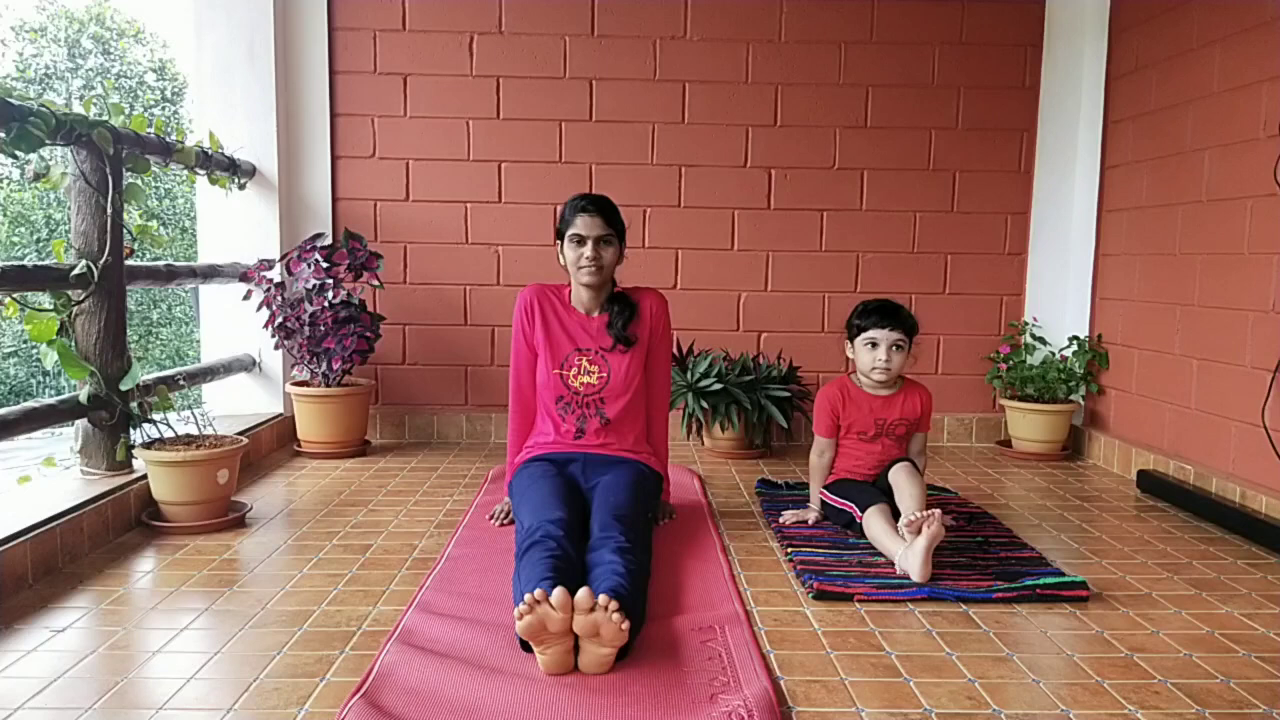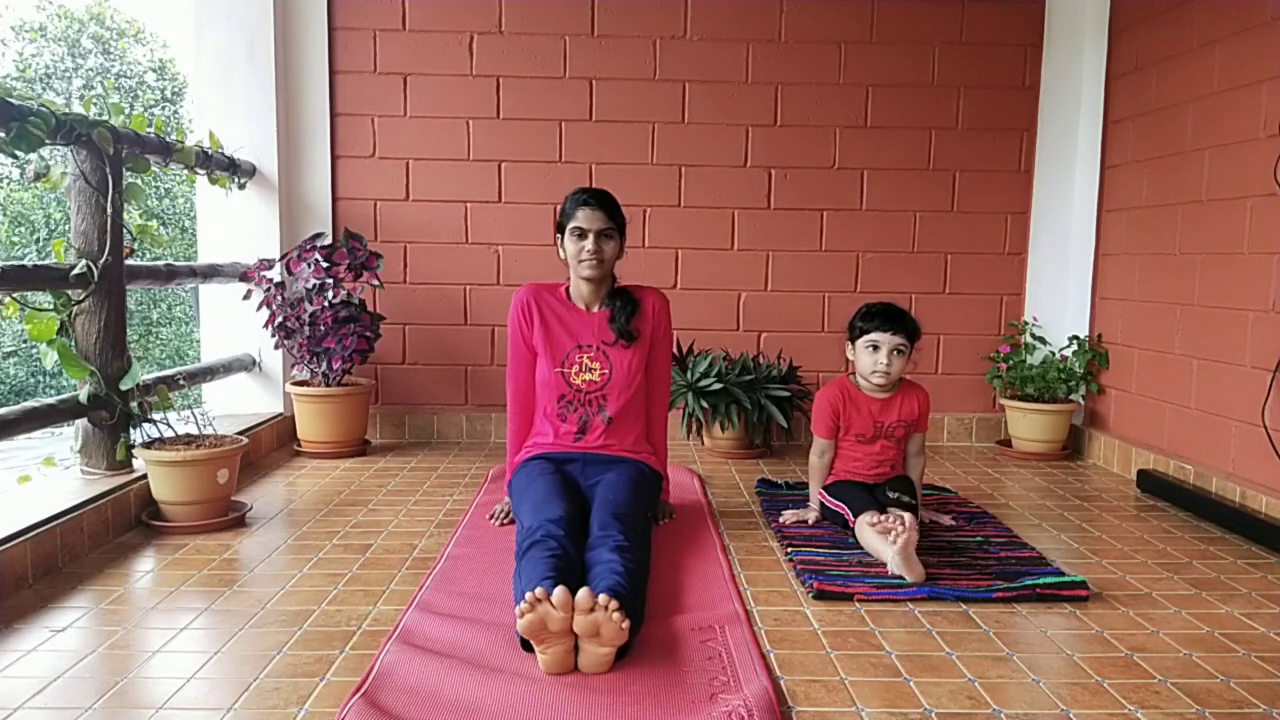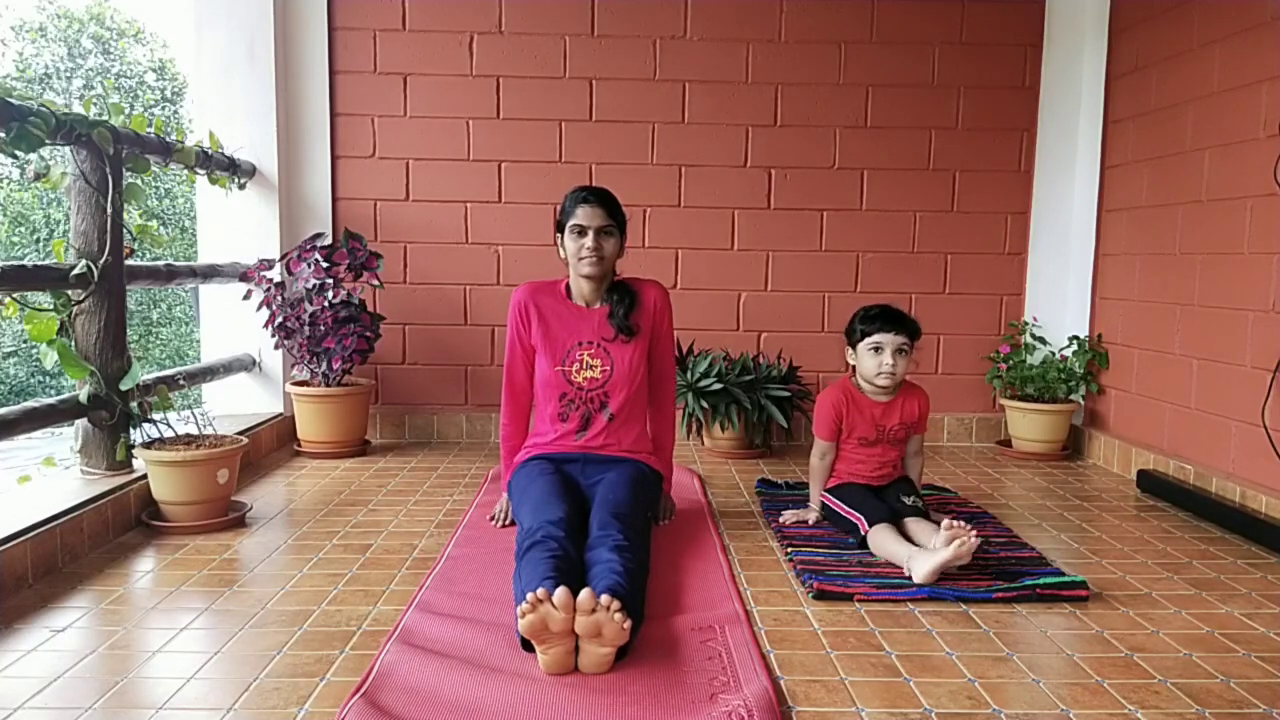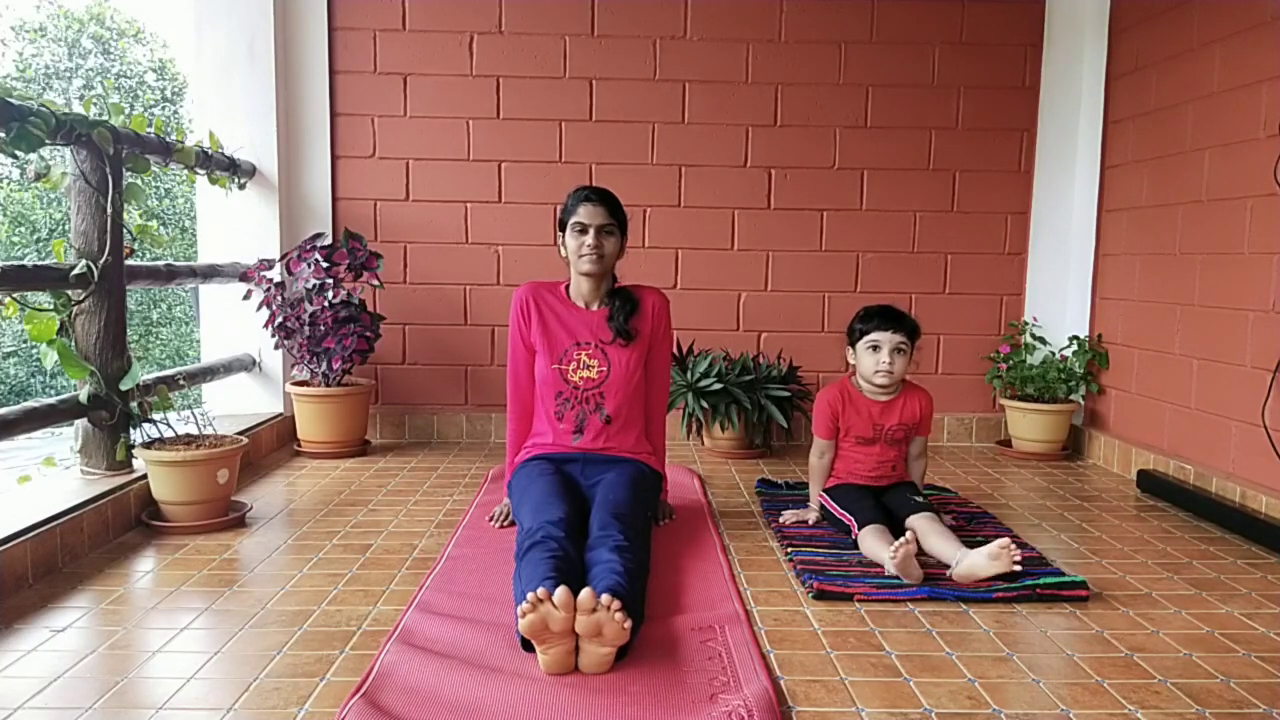
dt=0.7s
person 1, frame 1
left shoulder: (649, 307)
right shoulder: (534, 304)
left elbow: (657, 404)
right elbow: (522, 401)
left wrist: (659, 486)
right wrist: (514, 482)
left hip: (623, 463)
right hip: (547, 460)
left knee: (614, 532)
right knee: (547, 529)
left ankle: (609, 623)
right ankle: (546, 627)
person 1, frame 2
left shoulder: (650, 306)
right shoulder: (531, 303)
left elbow: (657, 403)
right elbow: (520, 402)
left wrist: (659, 487)
right wrist: (515, 480)
left hip: (624, 462)
right hip: (546, 459)
left knee: (615, 532)
right knee: (547, 527)
left ankle: (606, 625)
right ankle: (547, 626)
person 1, frame 3
left shoulder: (651, 300)
right shoulder: (530, 301)
left elbow: (662, 396)
right elbow: (516, 399)
left wrist: (662, 481)
right wrist: (510, 483)
left hip: (624, 462)
right hip: (546, 460)
left knee: (614, 532)
right knee: (548, 528)
left ankle: (607, 624)
right ankle: (549, 624)
person 1, frame 4
left shoulder: (650, 306)
right shoulder: (531, 302)
left elbow: (656, 403)
right elbow: (520, 401)
left wrist: (657, 485)
right wrist: (515, 481)
left hip: (624, 463)
right hip: (546, 460)
left knee: (614, 532)
right knee: (548, 528)
left ankle: (606, 623)
right ankle: (547, 622)
person 2, frame 1
left shoulder: (918, 396)
right shoulder: (833, 395)
left elbow: (917, 454)
right elbow: (822, 453)
left wrist: (915, 500)
right wrist: (815, 505)
left hip: (889, 484)
right hip: (844, 485)
left knee: (904, 468)
right knee: (874, 505)
left ankle: (913, 529)
right ankle: (906, 555)
person 2, frame 2
left shoulder: (917, 397)
right shoulder: (833, 395)
left elbow: (915, 455)
right elbow: (821, 454)
left wrist: (917, 505)
right wrist: (815, 505)
left hip: (891, 485)
right hip: (843, 485)
left knee: (899, 510)
right knee: (866, 513)
left ankle: (904, 534)
right ankle: (897, 557)
person 2, frame 3
left shoulder: (916, 399)
right shoulder: (834, 398)
left elbow: (913, 455)
right elbow: (822, 456)
left wrist: (913, 498)
right wrist: (815, 505)
left hip: (892, 483)
right hip: (844, 486)
left knee: (913, 517)
right knee: (876, 520)
left ankle: (945, 549)
right ankle: (916, 559)
person 2, frame 4
left shoulder: (919, 400)
right shoulder: (833, 397)
left elbow: (916, 456)
right elbow: (821, 455)
left wrist: (914, 499)
right wrist: (815, 505)
left hip: (894, 485)
right hip: (845, 486)
left knee: (924, 517)
right knee: (870, 522)
left ankle: (965, 560)
right ankle: (893, 561)
